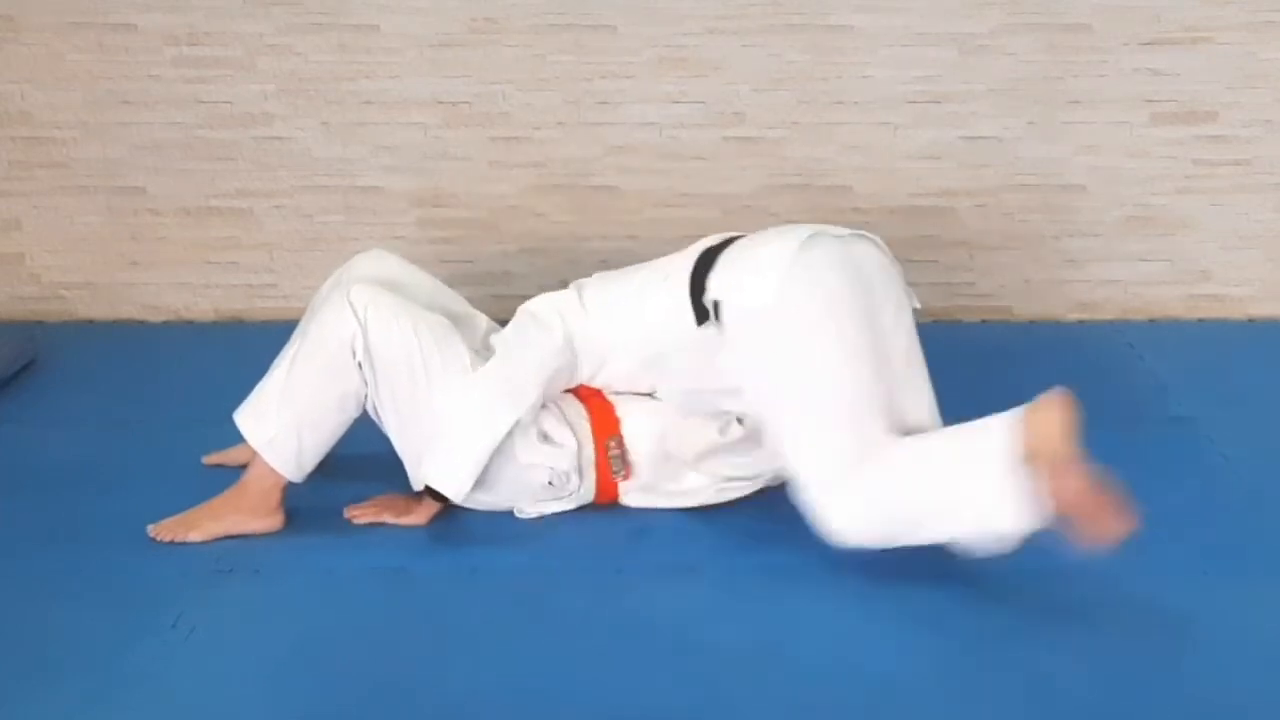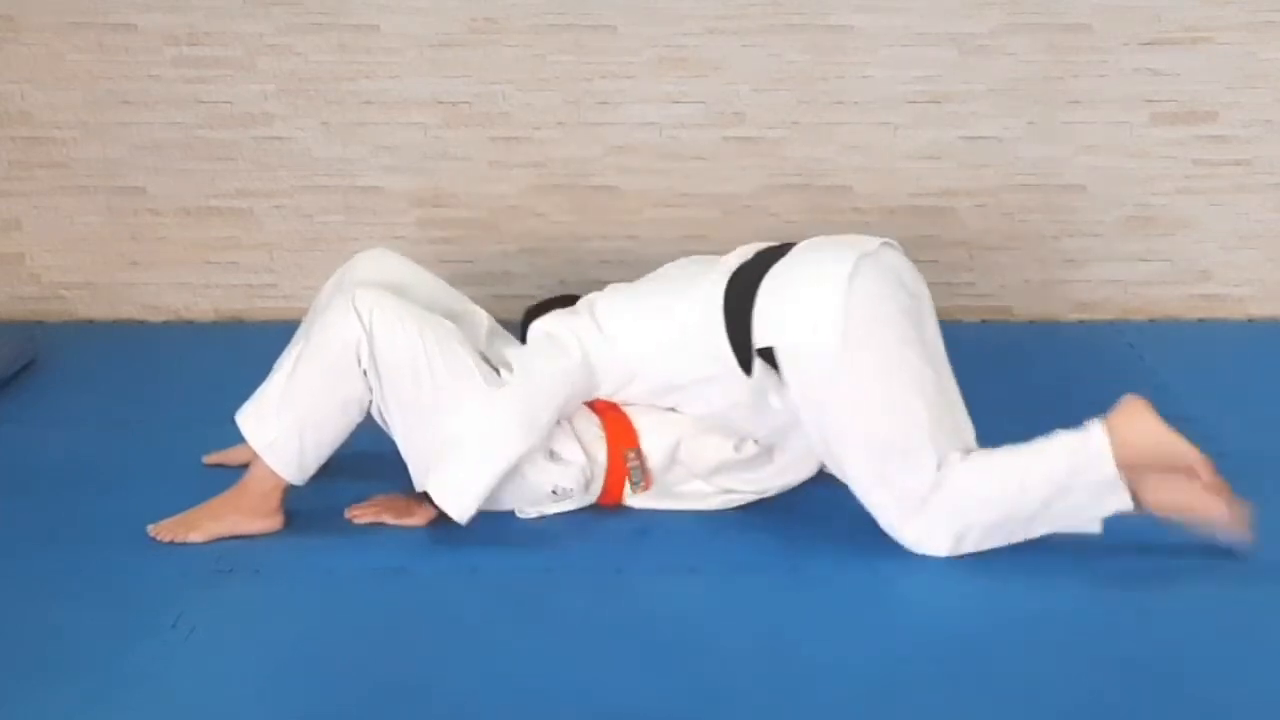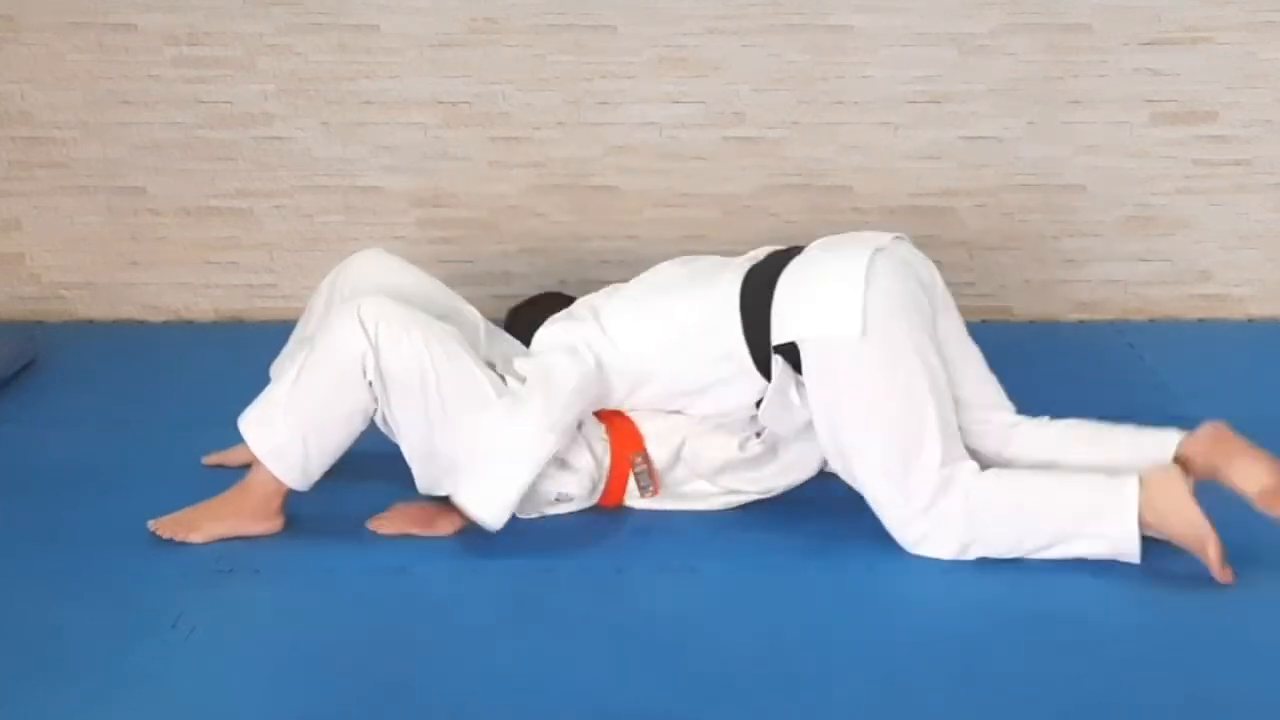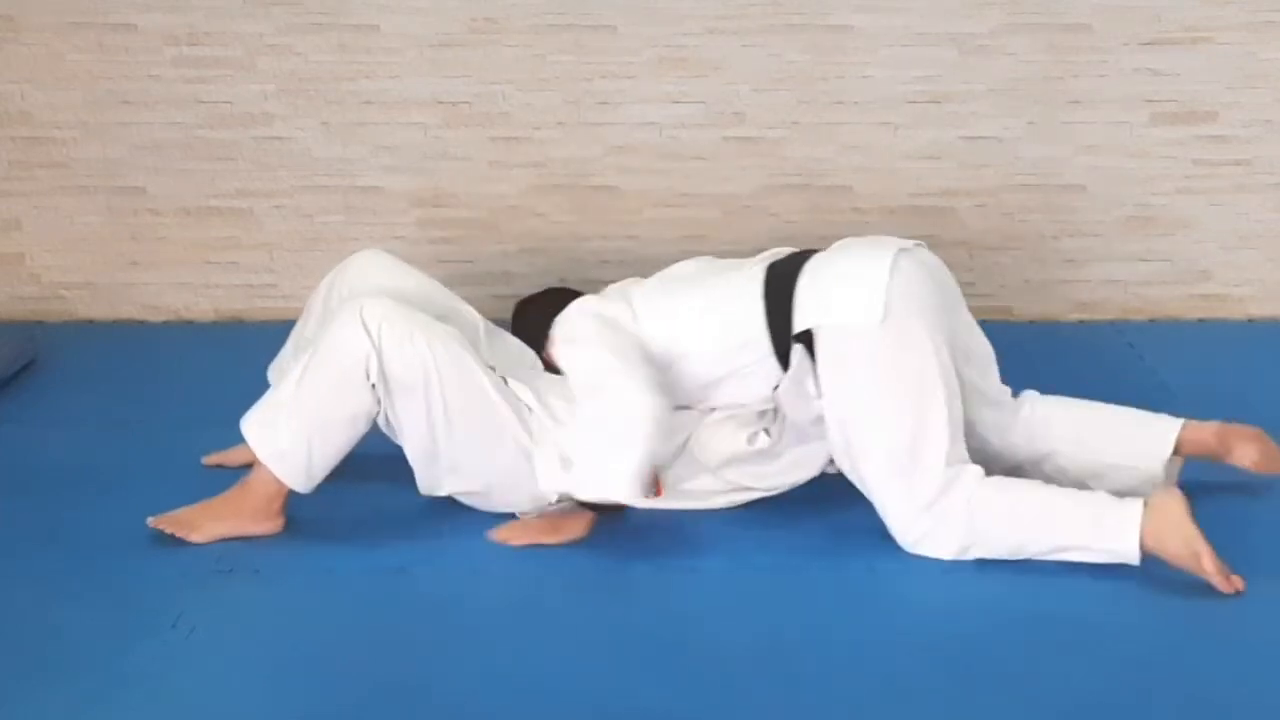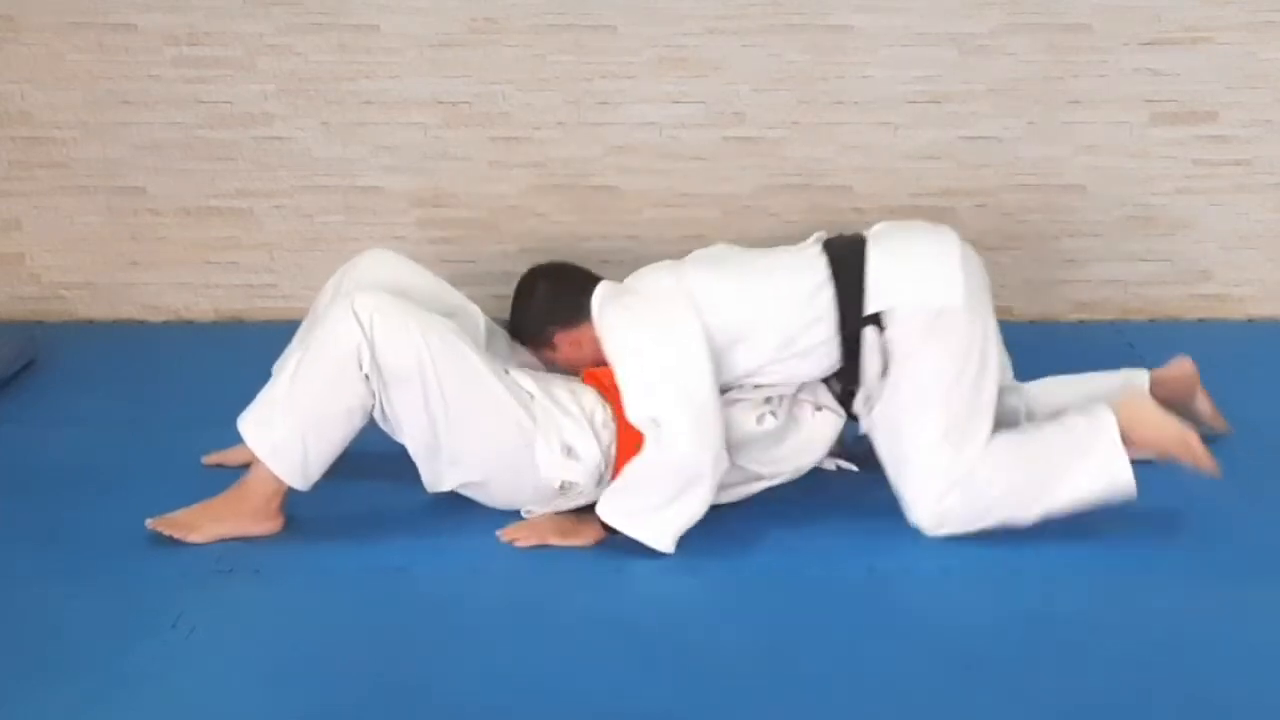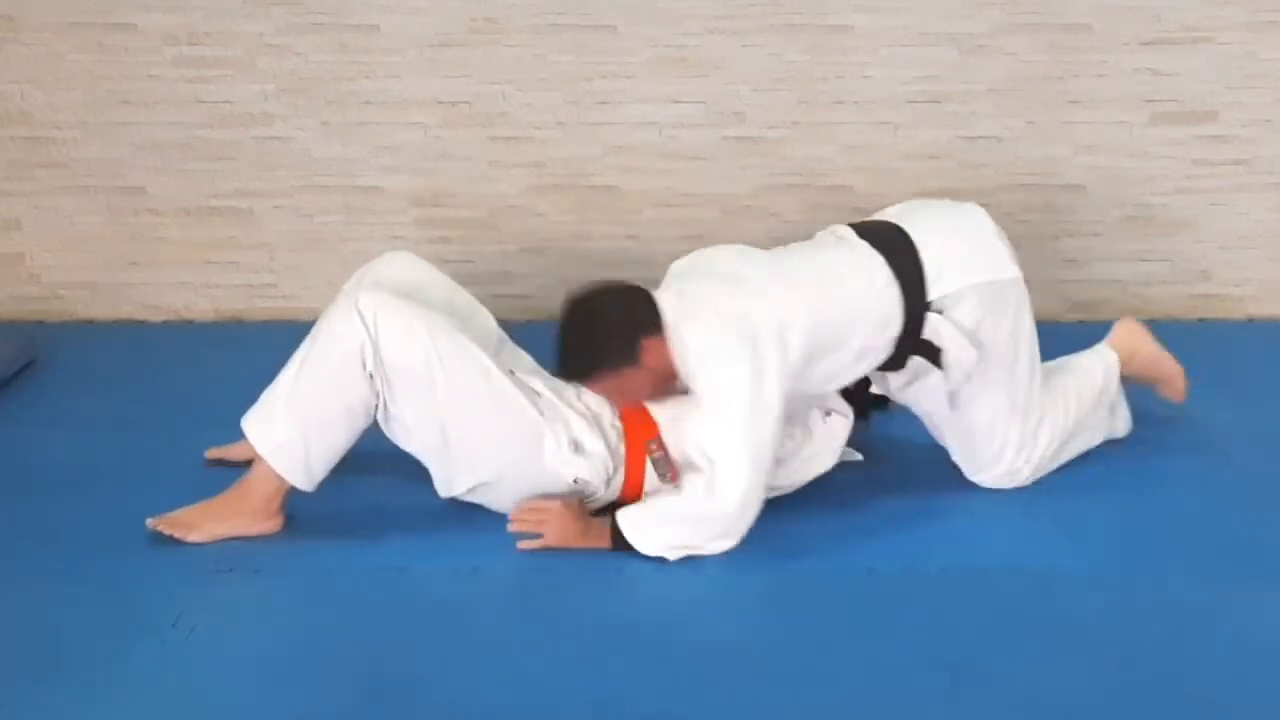
dt=0.2s
person 1, frame 1
left shoulder: (550, 318)
left elbow: (494, 393)
left wrist: (435, 491)
left hip: (784, 290)
right hip: (839, 255)
left knee: (861, 503)
right knee: (910, 470)
left ankle: (1034, 443)
person 1, frame 2
left shoulder: (561, 341)
right shoulder: (632, 313)
left elbow: (505, 418)
left wrist: (437, 505)
left hip: (828, 322)
right hip: (859, 269)
left knee: (934, 516)
right knee: (945, 481)
left ankle: (1118, 447)
right ankle: (1126, 473)
person 1, frame 3
left shoulder: (565, 342)
right shoulder: (629, 313)
left elbow: (530, 423)
left wrist: (460, 510)
left hip: (839, 320)
right hip: (871, 266)
left knee: (938, 517)
right knee: (999, 446)
left ankle: (1144, 501)
right ankle: (1197, 453)
person 1, frame 4
left shoulder: (580, 328)
right shoulder: (641, 304)
left elbow: (630, 408)
left wrist: (582, 509)
left hip: (856, 313)
right hip: (883, 271)
left knee: (933, 516)
right knee: (1008, 428)
left ankle: (1146, 522)
right ankle: (1199, 438)
person 1, frame 5
left shoulder: (633, 326)
right shoulder: (661, 294)
left elbow: (691, 463)
left wrist: (597, 522)
left hip: (911, 295)
right hip: (910, 266)
left knee: (943, 497)
right knee: (987, 418)
left ankle: (1123, 425)
right ankle: (1152, 387)
person 1, frame 6
left shoulder: (727, 354)
right shoulder: (683, 290)
left elbow: (725, 514)
left hip: (951, 275)
right hip: (915, 245)
left knee: (1001, 458)
right knee: (994, 413)
left ankle: (1116, 354)
right ankle: (1110, 367)
person 2, frame 1
left shoulder: (760, 438)
left hip: (535, 453)
right hip: (539, 397)
left knee: (359, 311)
right knee: (371, 272)
left ankle: (258, 495)
right ankle: (279, 443)
person 2, frame 2
left shoulder: (792, 443)
left hip: (541, 458)
left knee: (364, 317)
right knee: (375, 272)
left ankle: (258, 497)
right ankle: (283, 442)
person 2, frame 3
left shoulder: (796, 440)
left hip: (543, 453)
left knee: (370, 326)
right knee: (370, 273)
left ankle: (257, 499)
right ankle: (284, 439)
person 2, frame 4
left shoulder: (803, 434)
right shoulder: (760, 398)
left hip: (544, 451)
right hip: (540, 391)
left knee: (370, 329)
right knee: (369, 273)
left ankle: (257, 500)
right ankle: (287, 439)
person 2, frame 5
left shoulder: (810, 419)
right shoulder: (766, 393)
left hip: (548, 446)
right hip: (542, 394)
left knee: (363, 320)
right knee: (374, 273)
left ankle: (256, 499)
right ankle: (284, 438)
person 2, frame 6
left shoulder: (820, 423)
left hip: (555, 451)
right hip: (555, 401)
left knee: (369, 319)
right knee: (395, 275)
left ankle: (257, 499)
right ankle: (289, 439)
